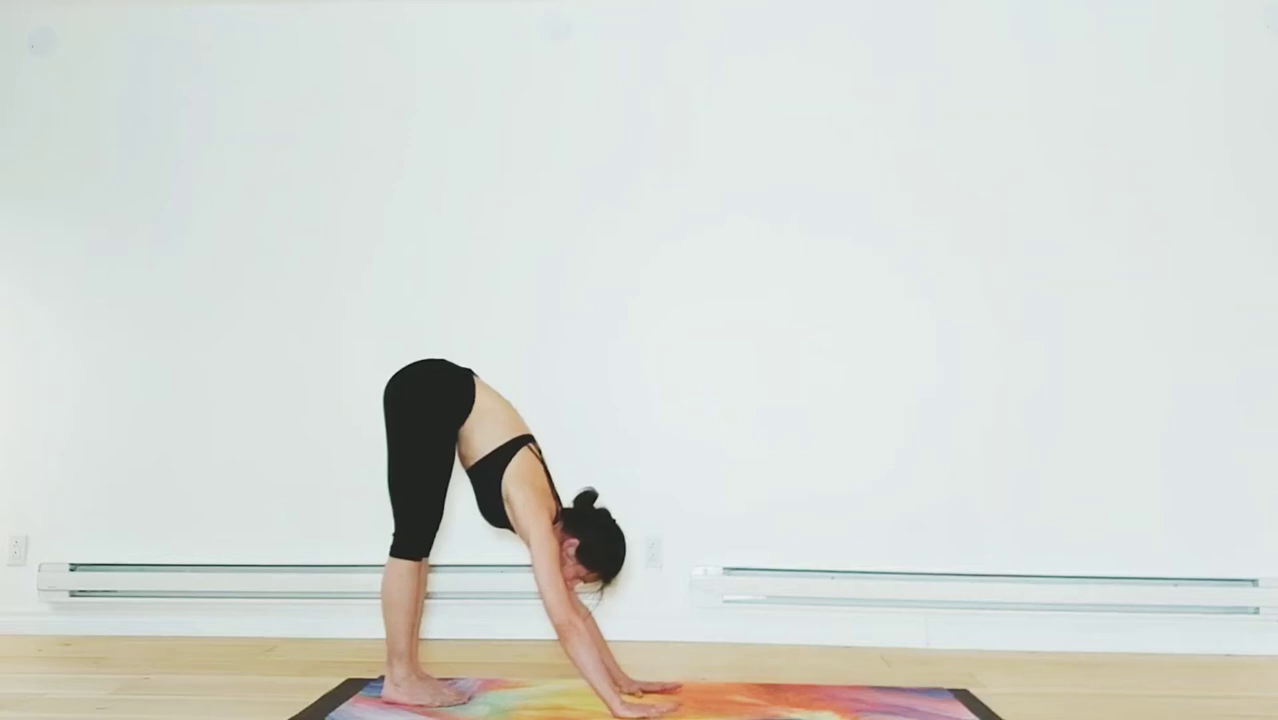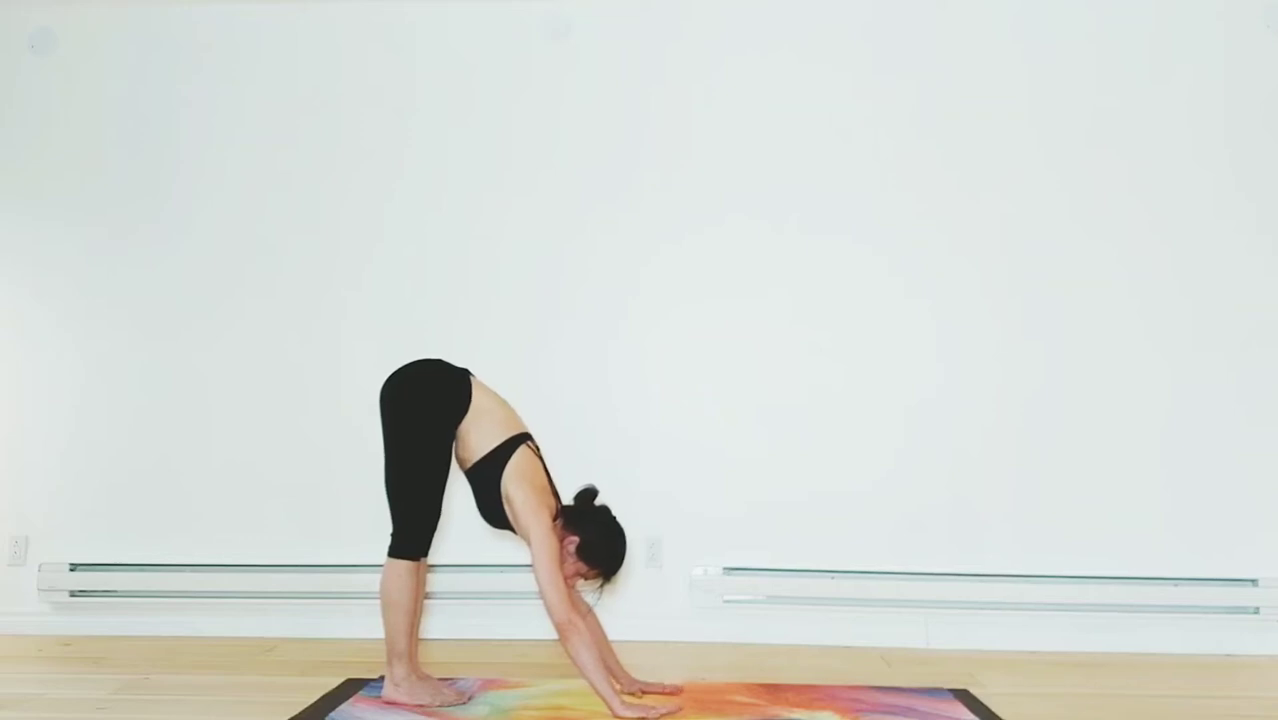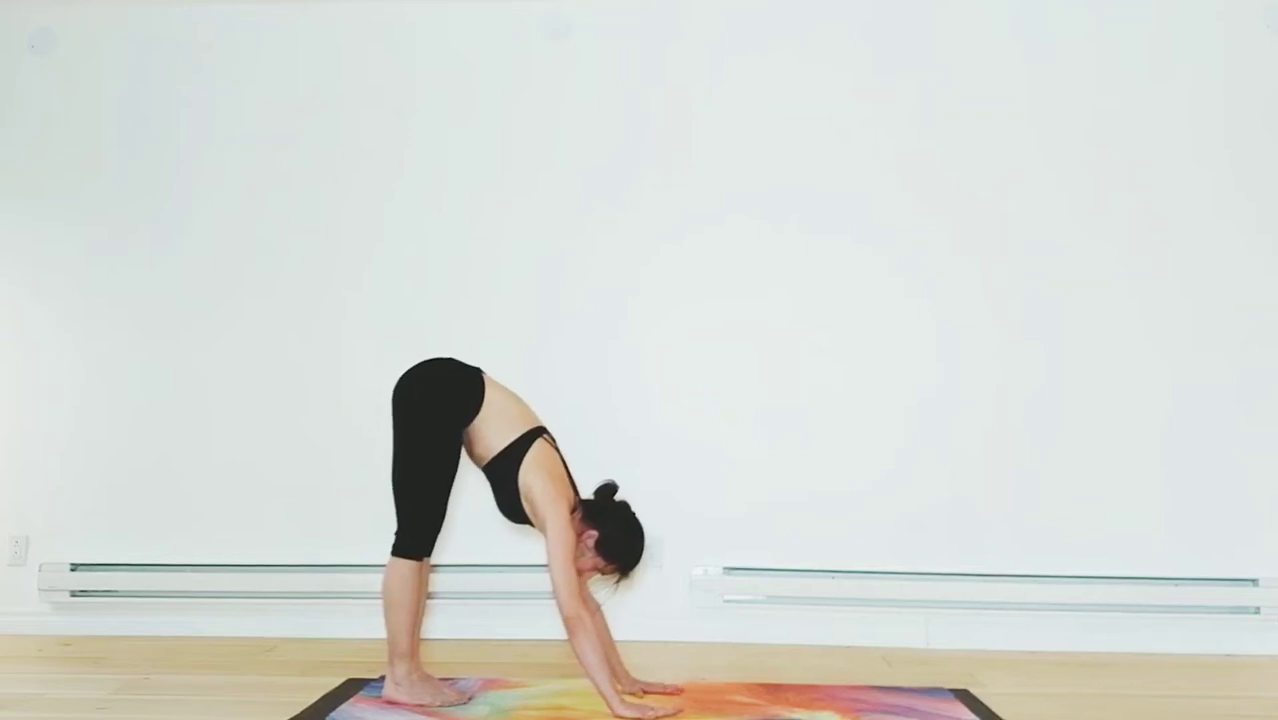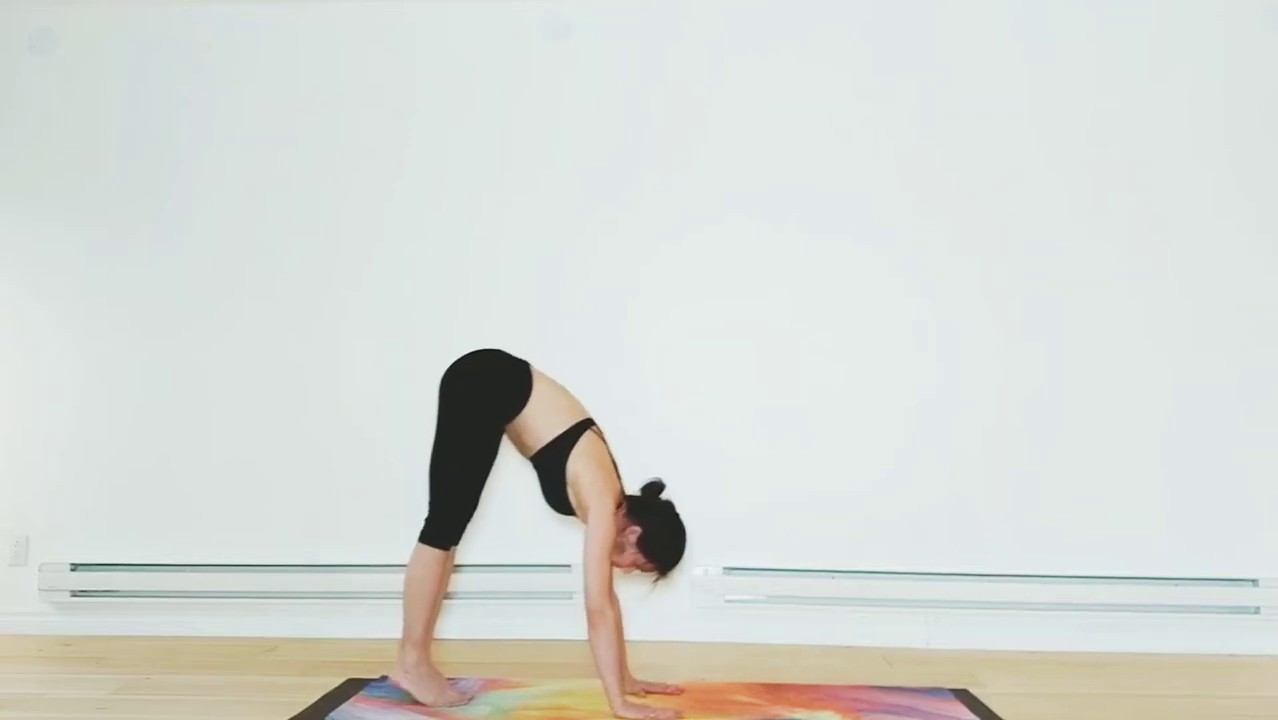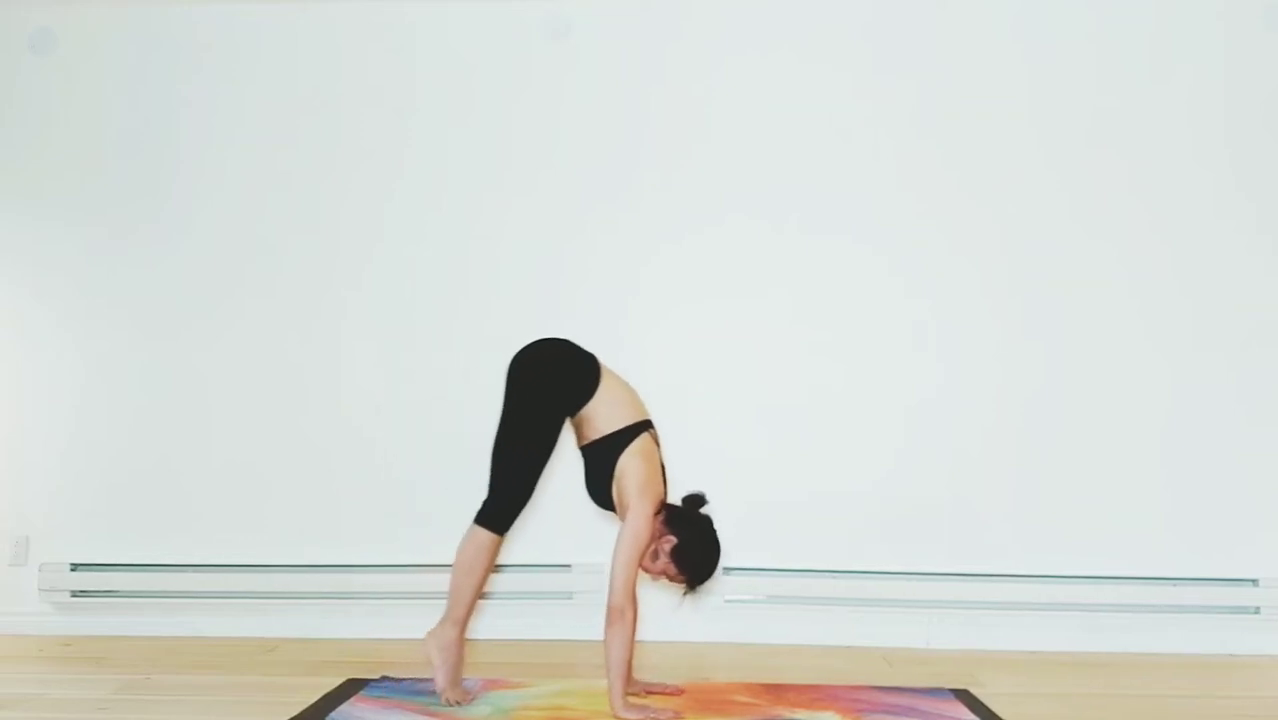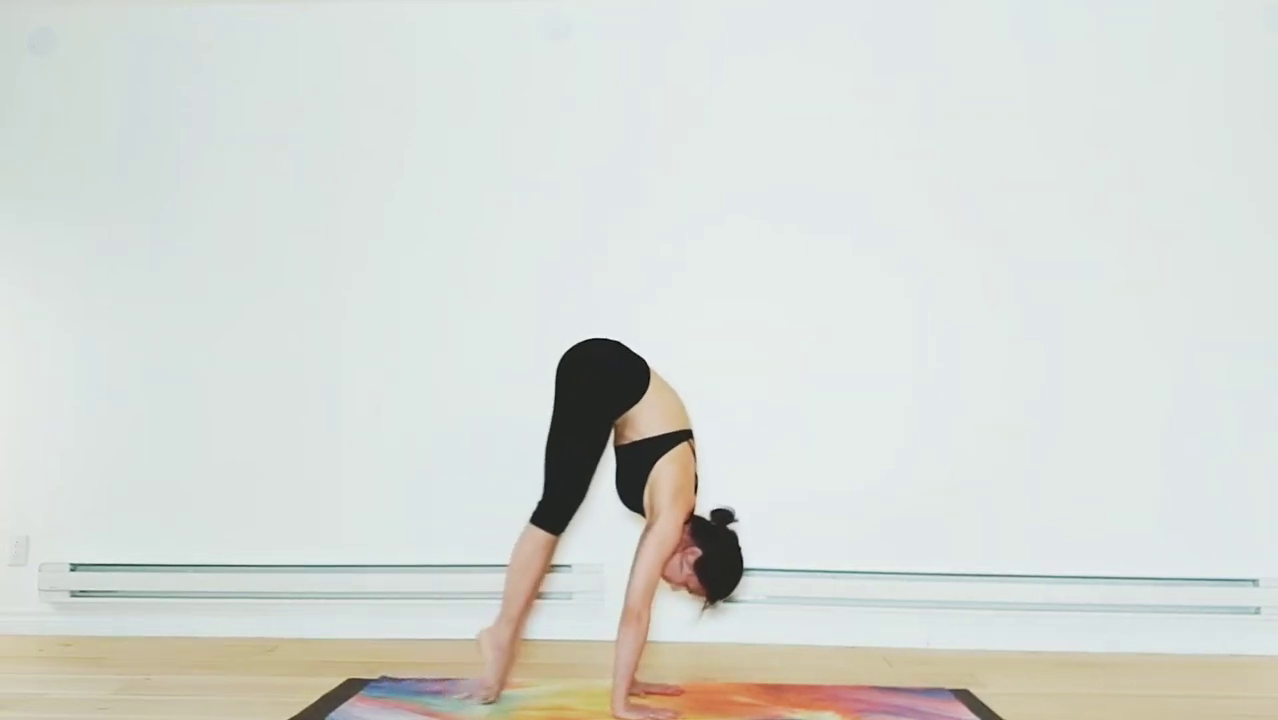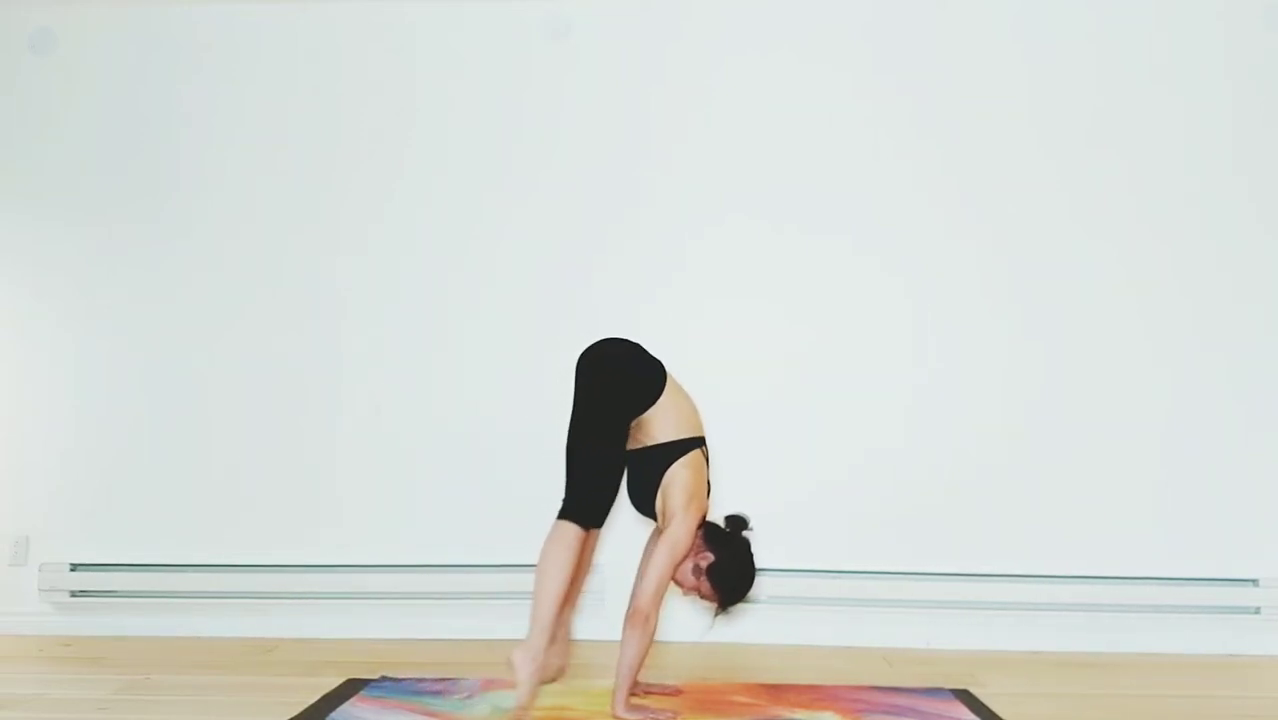
dt=0.4s
person 1, frame 1
left shoulder: (548, 517)
right shoulder: (538, 521)
left elbow: (574, 611)
right elbow: (566, 624)
left wrist: (621, 680)
left hip: (444, 398)
right hip: (423, 395)
left knee: (420, 539)
right knee: (413, 539)
left ankle: (408, 672)
right ankle: (399, 679)
person 1, frame 2
left shoulder: (548, 516)
right shoulder: (538, 519)
left elbow: (577, 607)
right elbow: (566, 622)
left wrist: (624, 679)
left hip: (440, 398)
right hip: (421, 395)
left knee: (417, 539)
right knee: (410, 539)
left ankle: (408, 671)
right ankle: (399, 679)
person 1, frame 3
left shoulder: (567, 511)
right shoulder: (559, 515)
left elbow: (585, 604)
right elbow: (574, 616)
left wrist: (625, 679)
left hip: (453, 398)
right hip: (432, 394)
left knee: (421, 539)
right knee: (416, 538)
left ankle: (409, 671)
right ankle: (401, 677)
person 1, frame 4
left shoulder: (605, 501)
right shoulder: (603, 506)
left elbow: (605, 599)
right elbow: (598, 609)
left wrist: (625, 680)
left hip: (497, 388)
right hip: (483, 385)
left knee: (448, 528)
right knee: (445, 526)
left ankle: (418, 662)
right ankle: (411, 662)
person 1, frame 5
left shoulder: (647, 503)
right shoulder: (643, 506)
left elbow: (624, 599)
right elbow: (619, 607)
left wrist: (626, 680)
left hip: (563, 375)
right hip: (550, 372)
left knee: (504, 509)
right knee: (502, 508)
right ankle: (447, 634)
person 1, frame 6
left shoulder: (672, 509)
right shoulder: (672, 514)
left elbow: (635, 607)
right elbow: (635, 609)
left wrist: (628, 682)
left hip: (608, 378)
right hip: (597, 372)
left knee: (557, 512)
right knee: (555, 510)
right ankle: (502, 633)
person 1, frame 7
left shoulder: (681, 514)
right shoulder: (684, 518)
left elbow: (642, 604)
right elbow: (643, 611)
left wrist: (628, 682)
left hip: (626, 381)
left knee: (590, 517)
right knee: (581, 511)
left ankle: (556, 634)
right ankle: (536, 647)
